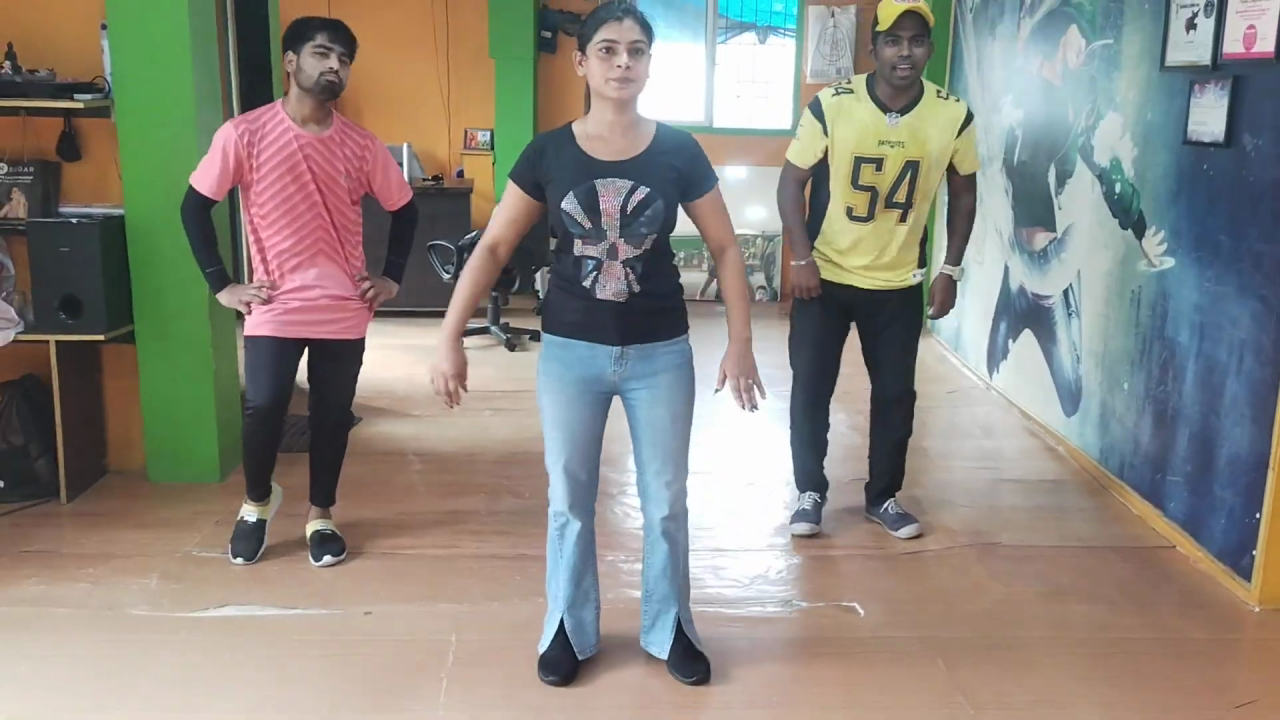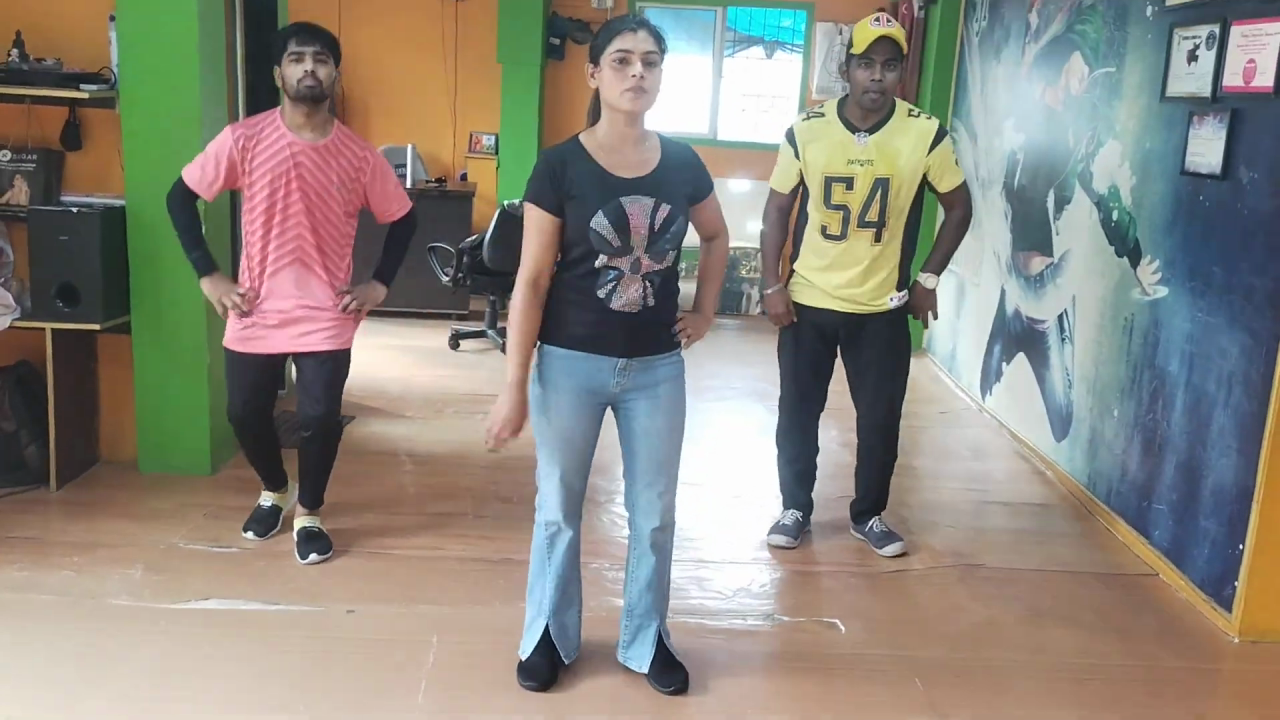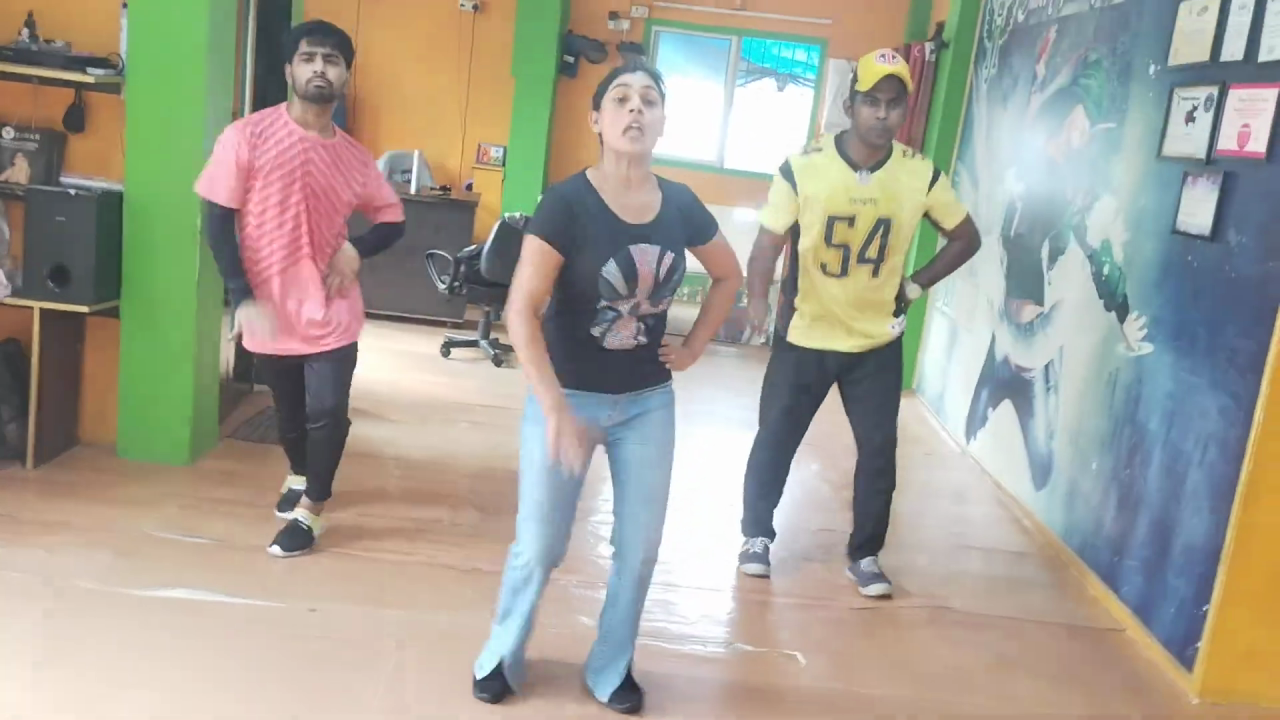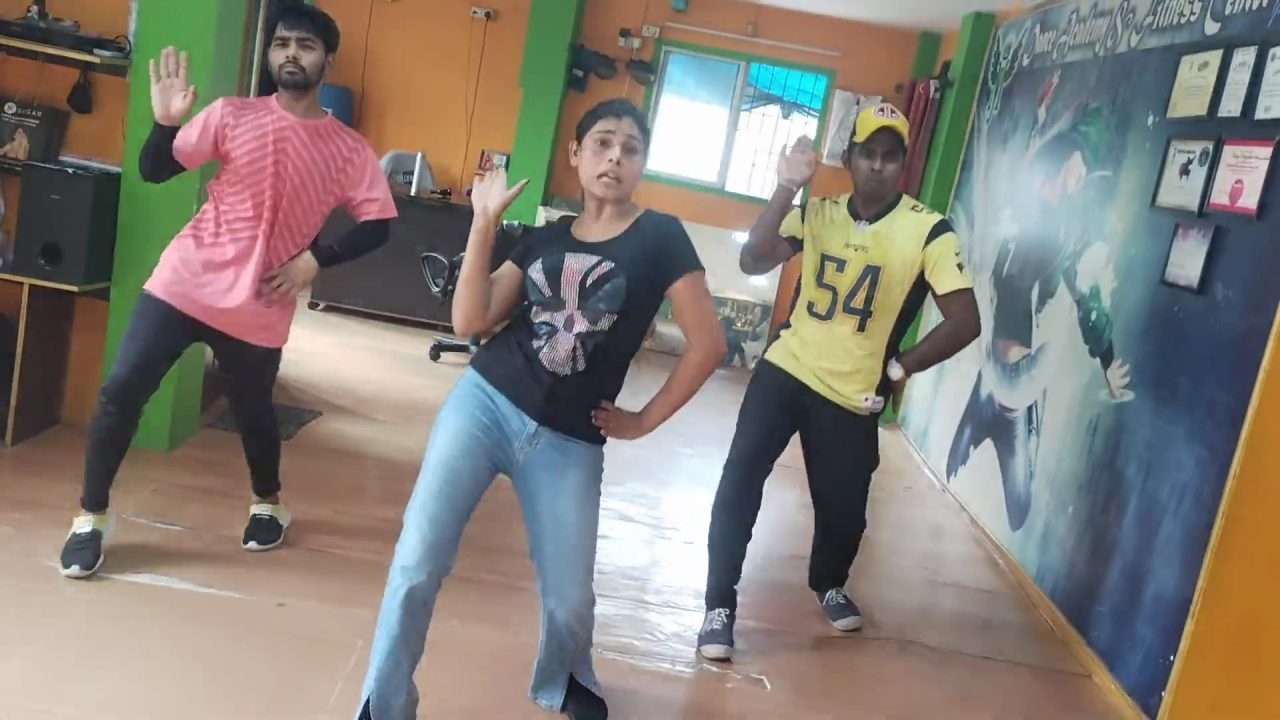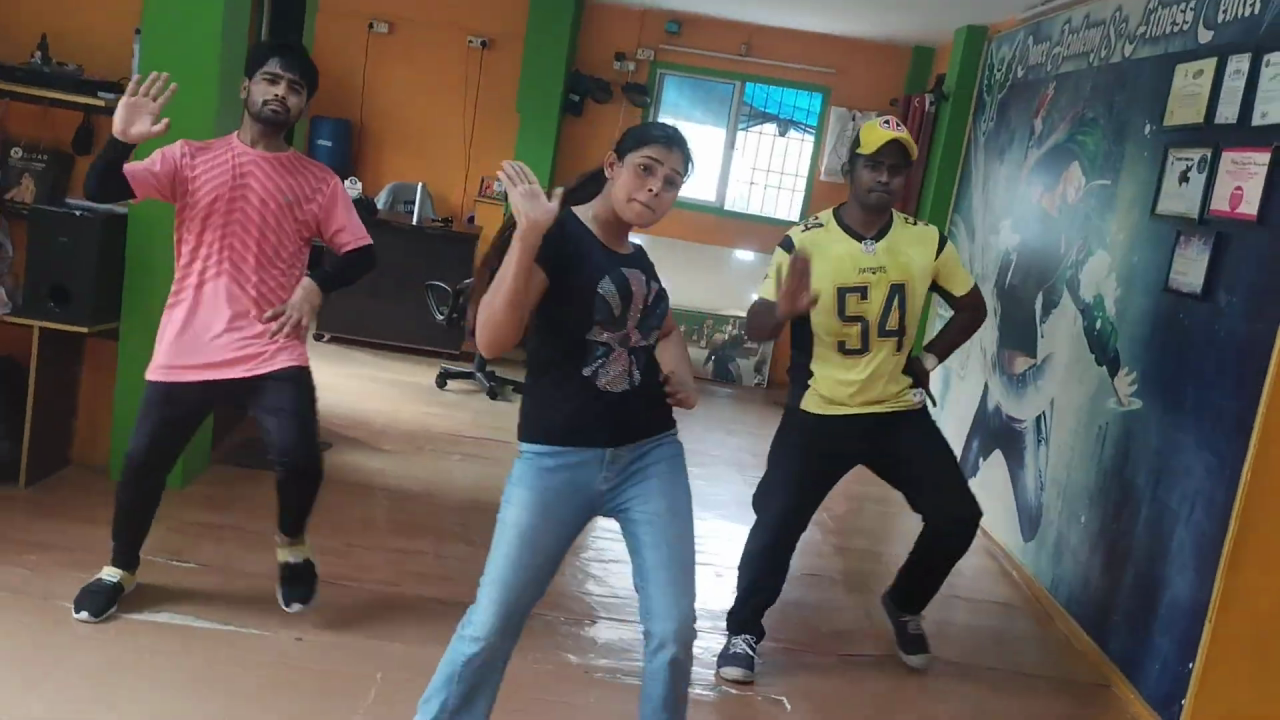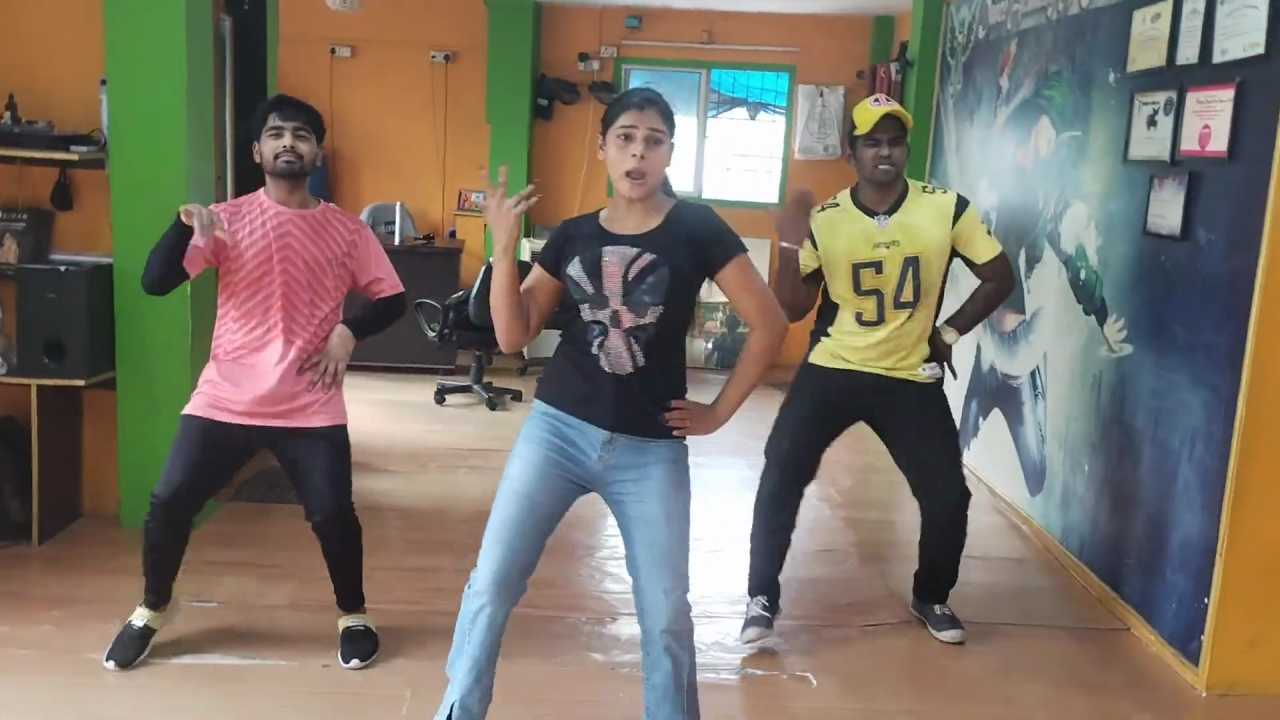
dt=0.4s
person 1, frame 1
left shoulder: (678, 150)
right shoulder: (549, 152)
left elbow: (726, 248)
right elbow: (493, 247)
left wrist: (741, 345)
right wrist: (451, 337)
left hip: (659, 353)
right hip: (570, 351)
left knee: (666, 500)
right knee: (569, 499)
left ankle: (669, 628)
right ankle: (567, 628)
person 1, frame 2
left shoulder: (682, 163)
right shoulder: (560, 166)
left elbow: (715, 234)
right elbow: (532, 281)
left wrist: (703, 308)
right wrist: (514, 386)
left hip: (657, 367)
right hip: (571, 361)
left knee: (653, 513)
right knee: (558, 509)
left ankle: (646, 640)
right ankle: (550, 637)
person 1, frame 3
left shoulder: (682, 205)
right shoulder: (567, 204)
left elbow: (730, 278)
right elbow: (523, 314)
left wrist: (691, 347)
right wrist: (556, 414)
left hip: (645, 401)
right hip: (567, 394)
left knee: (640, 547)
right knee: (539, 547)
left ankle: (610, 667)
right ankle: (503, 654)
person 1, frame 4
left shoulder: (661, 238)
right shoulder: (542, 238)
left elbow: (708, 344)
right elbow: (469, 322)
left wrist: (643, 420)
right wrist: (484, 224)
left hip: (567, 442)
right hip: (483, 405)
left knee: (569, 601)
right knee: (416, 561)
person 1, frame 5
left shoulder: (640, 262)
right shoulder: (555, 234)
right elbow: (493, 340)
left wrist: (683, 385)
right wrist: (526, 236)
left hip: (652, 460)
right hip: (557, 459)
left knee: (673, 628)
right knee: (492, 621)
person 1, frame 6
left shoulder: (698, 228)
right shoulder: (571, 237)
left elbow: (768, 322)
right elbow: (512, 337)
left wrist: (718, 412)
right wrist: (503, 246)
left hip: (648, 446)
right hip: (556, 429)
left knee: (665, 612)
right knee: (493, 582)
person 2, frame 1
left shoulder: (362, 145)
right shoulder: (244, 134)
left elbow: (402, 209)
right elbow: (195, 206)
left wrist: (392, 277)
right wrist: (221, 285)
left hip: (344, 307)
right hip: (276, 304)
left knee: (332, 414)
right knee: (263, 405)
left ankle: (320, 515)
right ankle: (256, 503)
person 2, frame 2
left shoulder: (360, 154)
right shoulder: (242, 139)
left elbow: (403, 217)
right elbow: (181, 197)
left wrist: (378, 282)
right wrist: (207, 273)
left hip: (325, 317)
right hip: (255, 312)
left knee: (319, 418)
right knee: (246, 416)
left ankle: (309, 513)
right ankle: (275, 490)
person 2, frame 3
left shoulder: (357, 159)
right shoulder: (247, 136)
left elbow: (392, 224)
right elbow: (218, 220)
left wrist: (354, 249)
right wrist: (245, 297)
left hip: (331, 312)
right hip: (268, 310)
left knee: (327, 415)
right knee: (291, 412)
left ankle: (308, 509)
right ankle: (299, 474)
person 2, frame 4
left shoulder: (349, 147)
right shoulder: (231, 116)
left elbow: (379, 223)
right elbow: (154, 169)
left wrist: (316, 257)
right wrist: (165, 119)
left hip: (258, 302)
right hip: (189, 280)
left knee: (254, 411)
right knee: (123, 387)
left ankle: (266, 504)
right ankle: (91, 515)
person 2, frame 5
left shoulder: (319, 181)
right shoulder: (190, 158)
left elbow: (360, 251)
right elbow: (100, 191)
left wrist: (317, 283)
right wrist: (120, 140)
left hip: (274, 346)
right hip: (190, 344)
left knee: (295, 453)
right knee: (144, 459)
left ankle: (291, 545)
right ankle: (120, 568)
person 2, frame 6
left shoulder: (348, 229)
right shoulder: (225, 219)
left elbow: (391, 298)
right elbow: (154, 284)
left wrist: (350, 328)
right wrist: (182, 223)
left hip: (309, 400)
right hip: (230, 391)
left knee: (332, 512)
right knee: (172, 500)
left ankle: (354, 615)
right ankle: (151, 611)
person 3, frame 1
left shoulder: (952, 116)
right shoulder: (830, 106)
left elbow: (964, 192)
right elbow: (792, 182)
left wrist: (951, 269)
right wrist: (798, 257)
left hip: (898, 285)
right hip: (825, 277)
left knee: (895, 395)
right knee: (810, 386)
left ankle: (883, 495)
right ankle: (810, 490)
person 3, frame 2
left shoulder: (926, 133)
right shoulder: (805, 131)
left elbow: (958, 207)
right elbow: (776, 209)
left wrist: (928, 278)
right wrist: (773, 283)
left hip: (882, 308)
right hip: (807, 302)
left knee: (880, 418)
right knee: (798, 410)
left ankle: (869, 514)
right ankle: (795, 507)
person 3, frame 3
left shoulder: (922, 174)
right shoulder: (803, 167)
left elbow: (966, 239)
right elbow: (767, 246)
left wrist: (912, 285)
right wrist: (756, 298)
left hip: (876, 343)
right hip: (804, 339)
left knee: (879, 452)
right knee: (774, 442)
left ankle: (864, 552)
right ankle: (757, 534)
person 3, frame 4
left shoulder: (930, 231)
right shoulder: (816, 213)
left elbow: (964, 322)
right elbow: (754, 262)
left wrist: (895, 370)
right wrist: (784, 190)
left hip: (853, 398)
right hip: (786, 372)
left knee: (842, 511)
right knee: (741, 478)
left ankle: (829, 587)
right ankle: (720, 605)
person 3, frame 5
left shoulder: (927, 240)
right shoulder: (804, 248)
left elbow: (973, 306)
right elbow: (756, 327)
left wrist: (927, 357)
right wrist: (783, 306)
left hip: (899, 412)
right hip: (821, 412)
left knee: (958, 515)
right knee: (777, 522)
left ankle: (904, 605)
right ankle: (743, 631)
person 3, frame 6
left shoulder: (948, 207)
right shoulder: (824, 219)
left elbow: (1000, 276)
right elbow: (794, 307)
left wrist: (948, 331)
right wrist: (791, 247)
left hip: (911, 376)
right hip: (834, 367)
left knee: (947, 494)
right knee: (784, 465)
left ankle: (931, 599)
right ankle: (762, 597)
person 4, frame 1
left shoulder: (1087, 102)
right shoulder: (1026, 96)
left elbow: (1112, 174)
left wrist: (1142, 233)
left hip: (1057, 261)
right hip: (1020, 256)
left knee: (1068, 381)
right knee: (995, 364)
person 4, frame 2
left shoulder: (1091, 130)
right shoulder: (1031, 116)
left elbow: (1110, 203)
left wrist: (1137, 264)
left hip: (1052, 285)
right hip: (1017, 276)
left knee: (1058, 403)
right knee: (988, 385)
person 4, frame 3
left shoulder: (1087, 188)
right shoulder: (1031, 165)
left elbow: (1104, 260)
left wrist: (1124, 318)
left hip: (1041, 330)
right hip: (1008, 323)
left knee: (1038, 443)
right knee: (974, 425)
person 4, frame 4
left shoulder: (1081, 233)
right shoulder: (1025, 212)
left elbow: (1092, 306)
left wrist: (1108, 364)
left hip: (1027, 373)
right hip: (994, 362)
left knee: (1017, 482)
right knee: (957, 460)
person 4, frame 5
left shoulder: (1082, 248)
right shoulder: (1025, 225)
left elbow: (1096, 315)
left wrist: (1115, 373)
left hip: (1033, 388)
right hip: (1000, 376)
left knee: (1029, 493)
right knee: (967, 468)
person 4, frame 6
left shoulder: (1060, 202)
right shoulder: (1001, 183)
left elbow: (1080, 265)
left wrist: (1105, 321)
left hip: (1025, 345)
right hip: (991, 337)
left knee: (1032, 454)
right knee: (966, 437)
